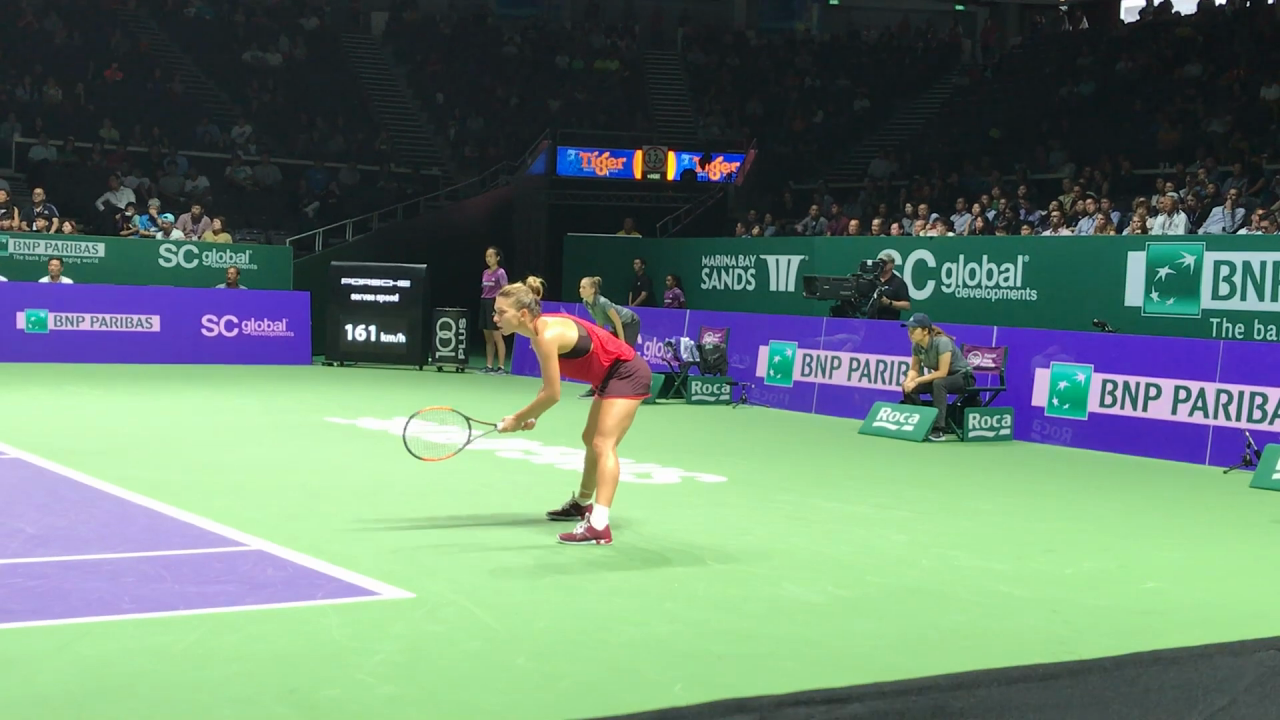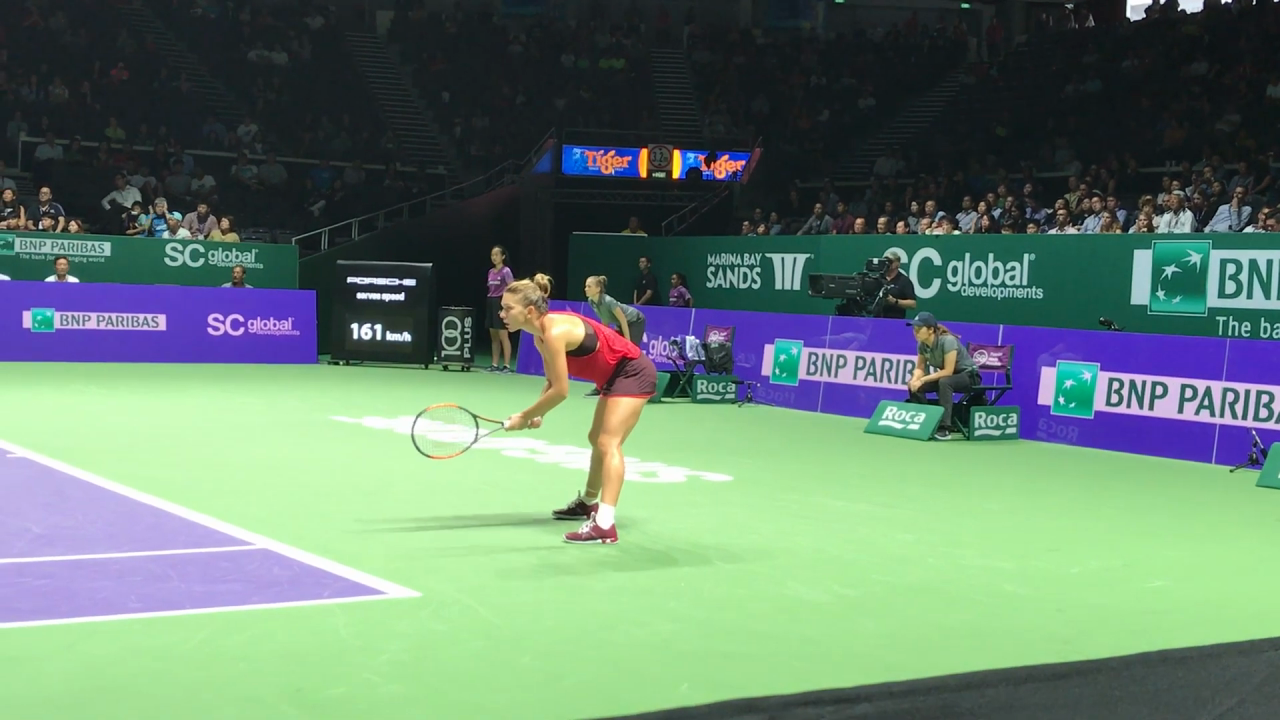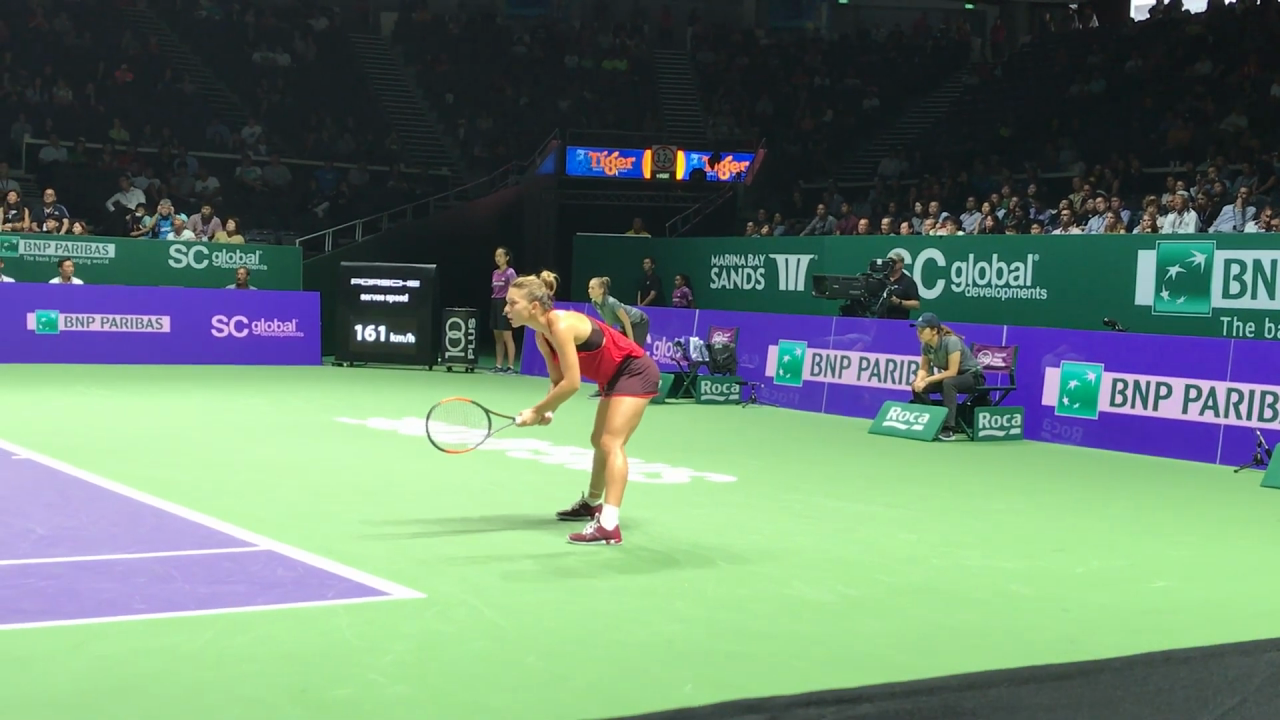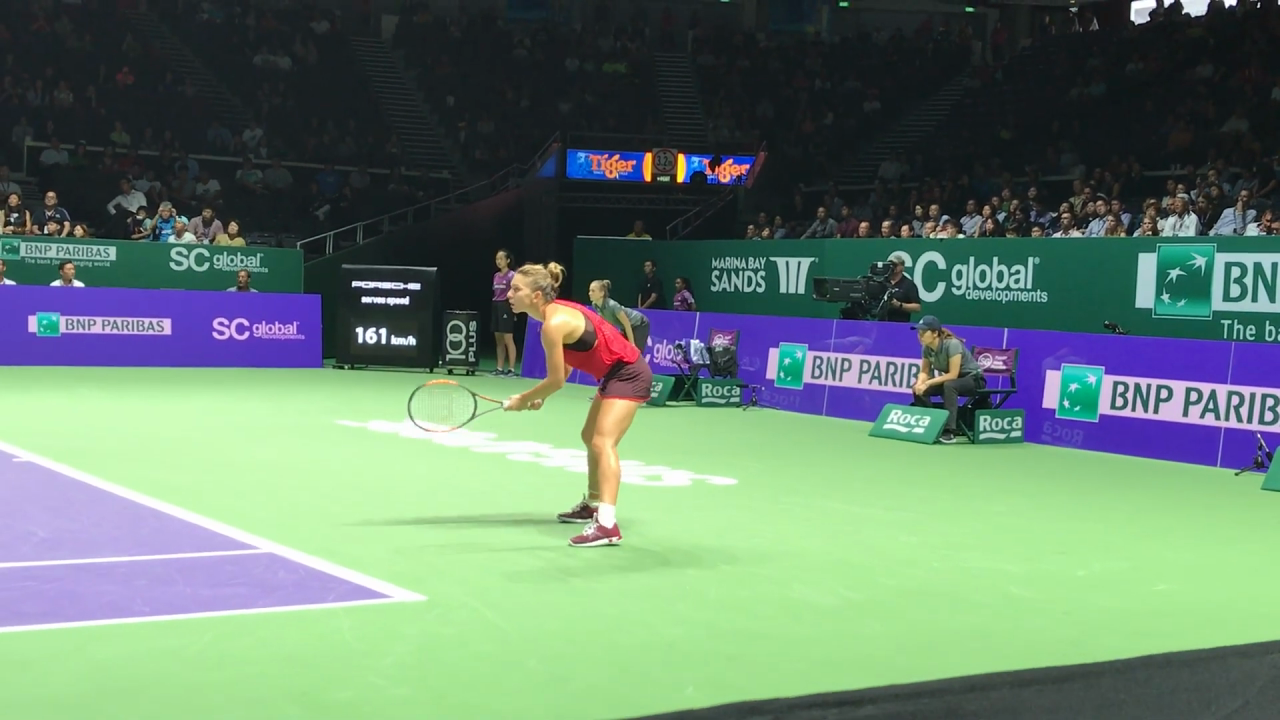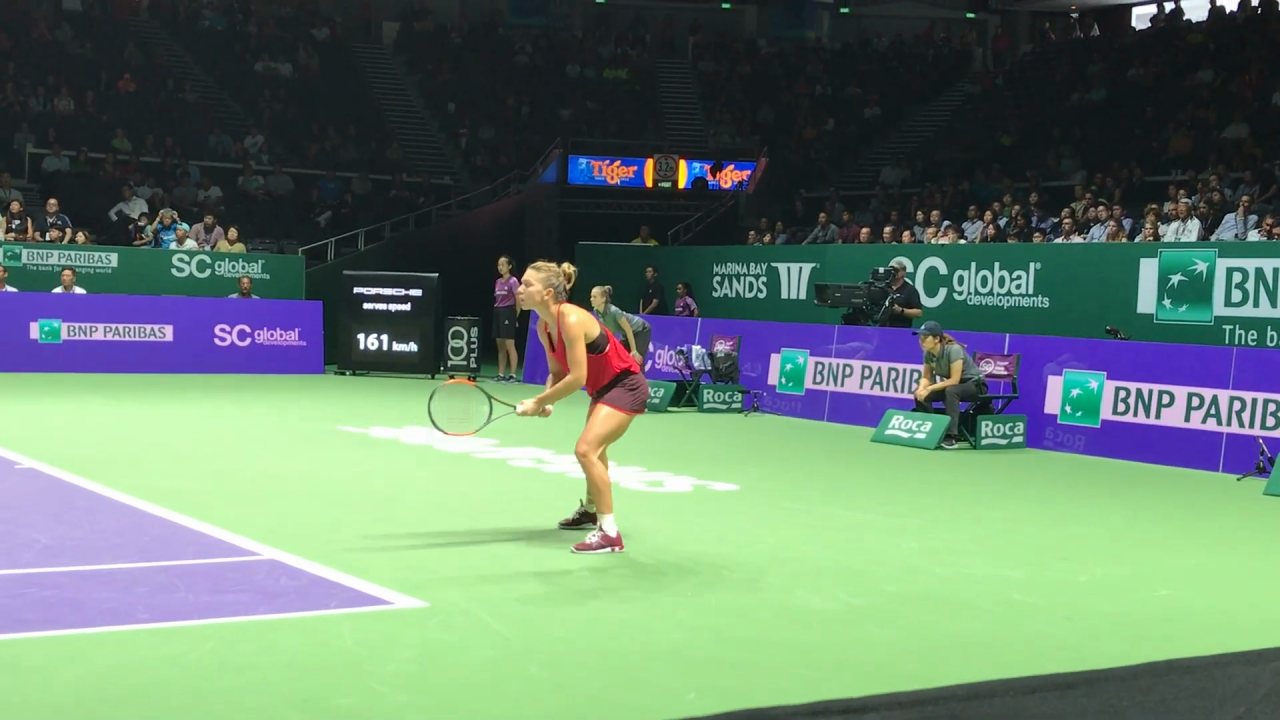
dt=0.5s
person 1, frame 1
left shoulder: (548, 334)
right shoulder: (539, 332)
left elbow: (552, 394)
right elbow: (550, 385)
left wrist: (518, 419)
right wrist: (532, 416)
left hip: (627, 373)
right hip: (611, 376)
left knee: (604, 445)
right knee: (591, 439)
left ankle: (599, 525)
right ankle: (582, 503)
person 1, frame 2
left shoulder: (554, 331)
right shoulder: (542, 333)
left elbow: (560, 391)
right elbow: (553, 383)
left wrist: (525, 417)
right wrist: (538, 414)
left hip: (633, 372)
right hip: (616, 375)
left knee: (608, 443)
right knee: (597, 440)
left ankle: (604, 524)
right ankle: (588, 503)
person 1, frame 3
left shoulder: (561, 326)
right shoulder: (542, 334)
left elbow: (571, 384)
right elbow: (559, 381)
left wrist: (537, 411)
right wrist: (547, 410)
left hip: (635, 371)
right hip: (617, 376)
left knee: (611, 444)
right knee: (599, 441)
left ankle: (609, 526)
right ankle: (592, 503)
person 1, frame 4
left shoulder: (553, 324)
right shoulder: (555, 315)
left elbow: (556, 380)
right elbow: (563, 370)
left wrist: (523, 399)
right wrist: (538, 398)
left hip: (628, 373)
right hip: (617, 373)
left knee: (603, 443)
right knee: (590, 437)
left ankle: (607, 524)
right ankle: (592, 504)
person 1, frame 5
left shoulder: (571, 319)
right shoulder: (543, 326)
left elbow: (577, 378)
right elbow: (557, 371)
left wrist: (539, 401)
right wrist: (545, 402)
left hip: (626, 385)
right hip: (605, 386)
left knee: (585, 450)
right knee: (592, 451)
left ankle: (609, 533)
right ankle: (590, 510)
